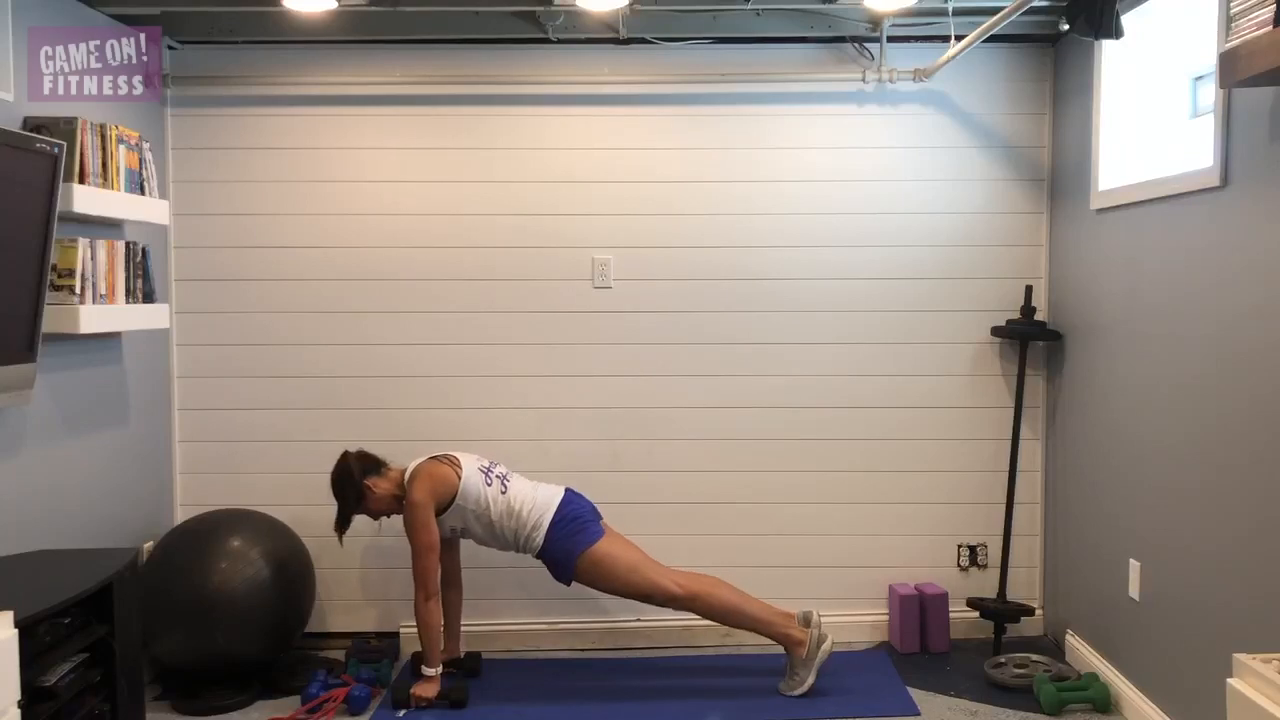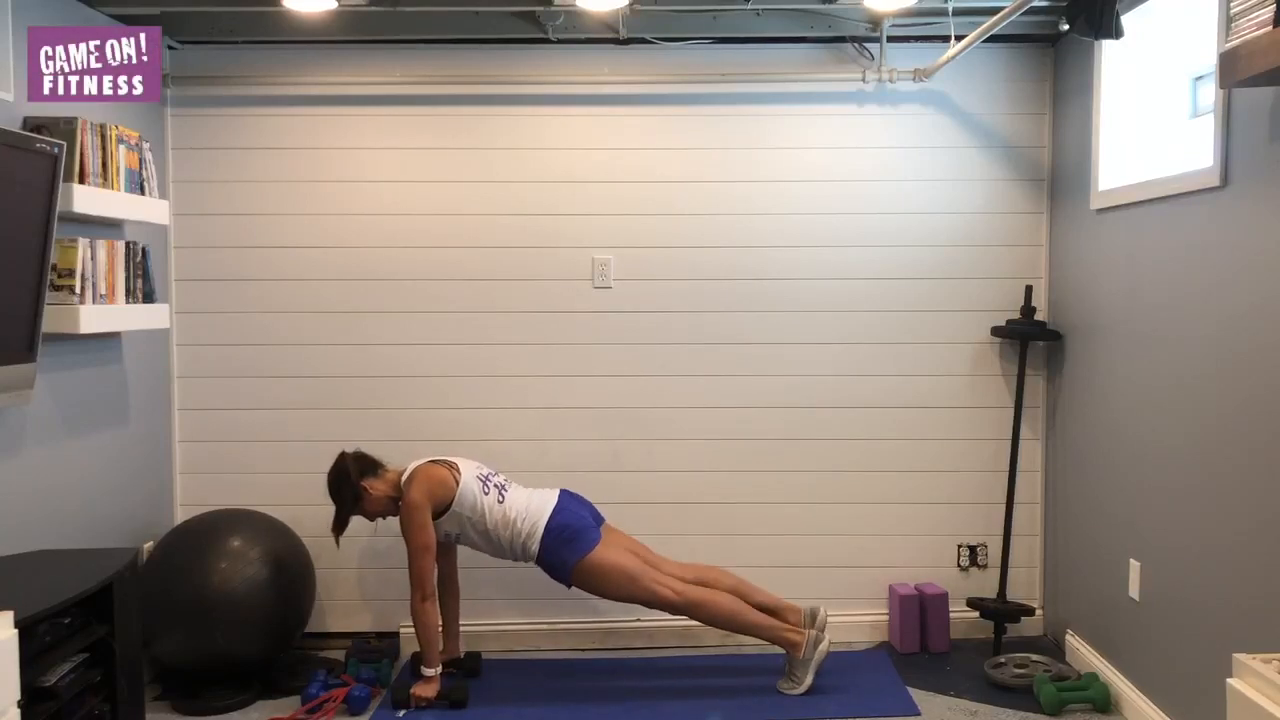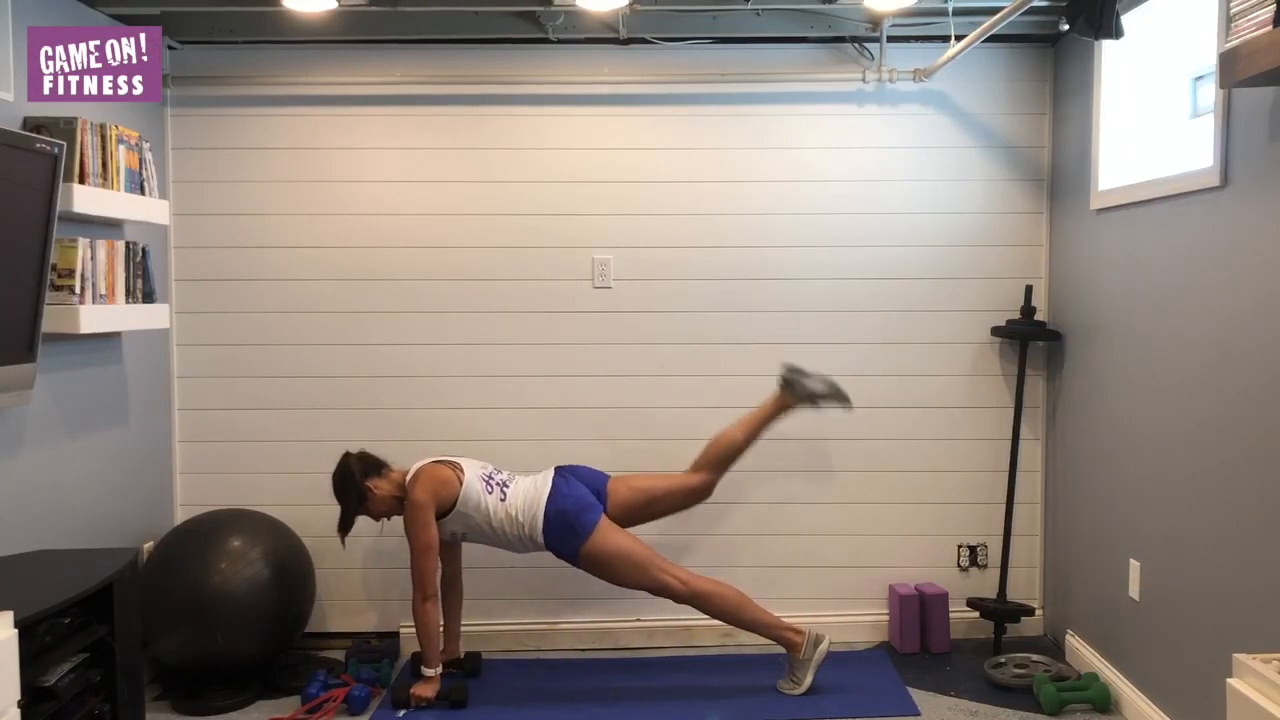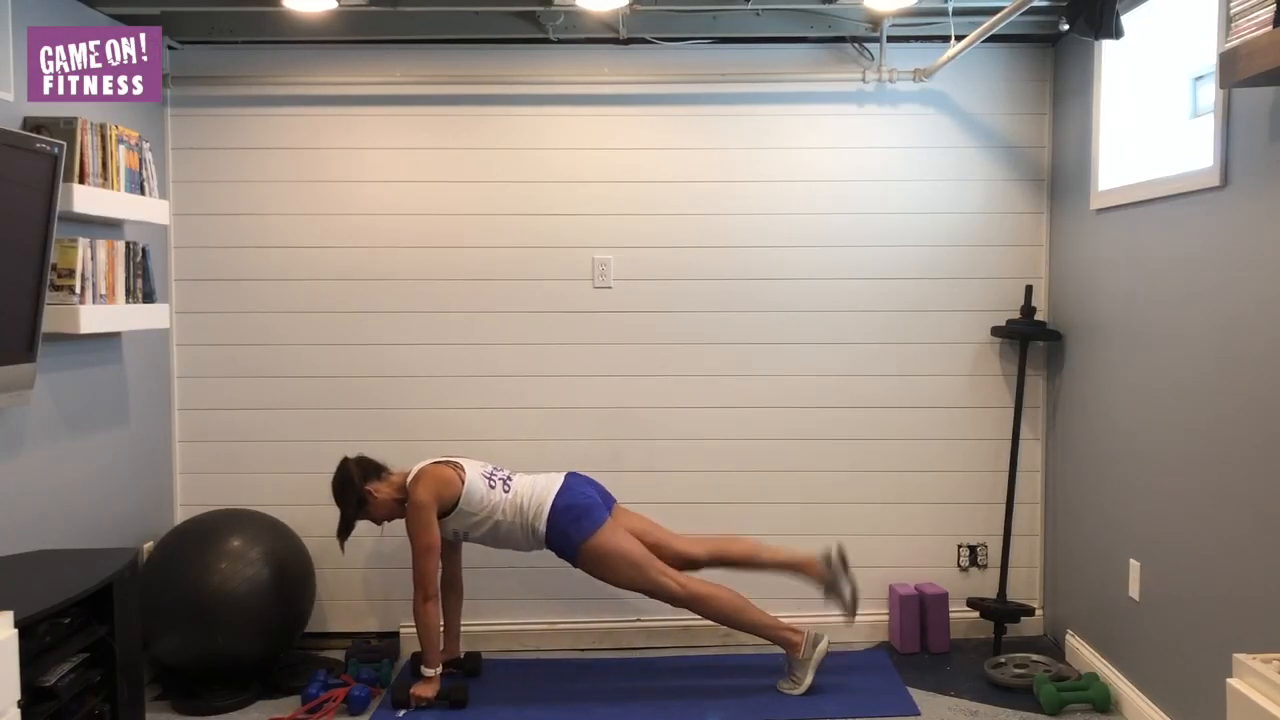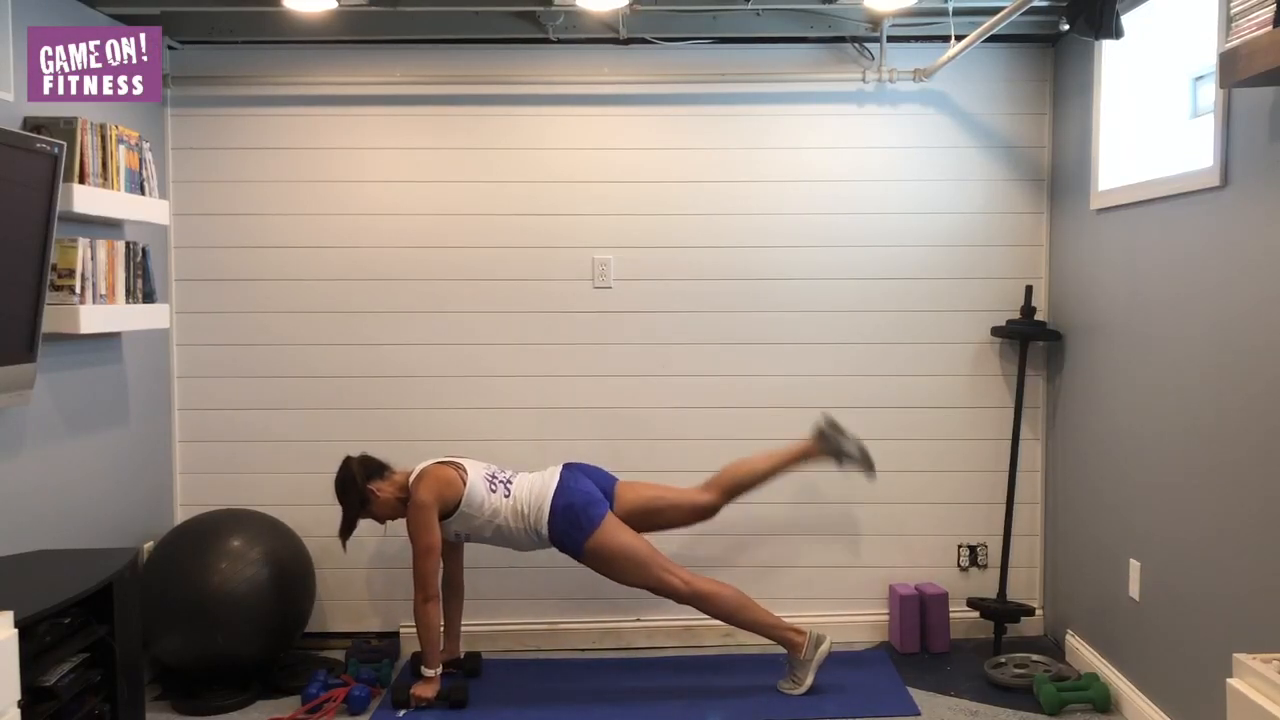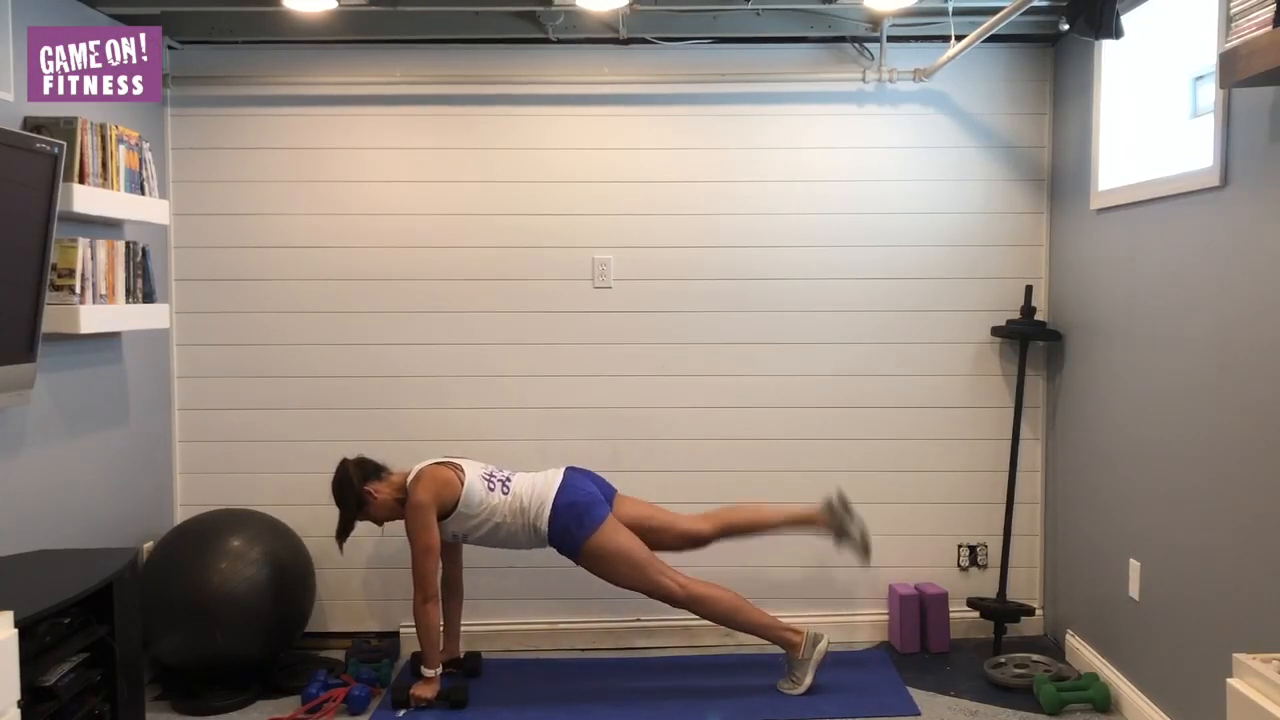
dt=0.7s
person 1, frame 1
left shoulder: (417, 493)
right shoulder: (433, 476)
left elbow: (428, 591)
right elbow: (450, 579)
left wrist: (431, 672)
right wrist: (451, 649)
left hip: (557, 529)
right hip: (562, 511)
left knee: (671, 588)
right knee: (670, 583)
left ankle: (798, 639)
right ankle: (793, 620)
person 1, frame 2
left shoulder: (414, 496)
right shoulder: (430, 479)
left elbow: (424, 593)
right elbow: (447, 578)
left wrist: (430, 672)
right wrist: (451, 648)
left hip: (554, 535)
right hip: (561, 510)
left knee: (670, 593)
right knee: (676, 574)
left ankle: (796, 640)
right ankle: (794, 614)
person 1, frame 3
left shoulder: (417, 496)
right shoulder: (435, 481)
left elbow: (427, 588)
right elbow: (450, 578)
left wrist: (431, 673)
right wrist: (452, 648)
left hip: (562, 516)
right hip: (566, 486)
left knee: (675, 583)
right knee: (698, 480)
left ankle: (798, 642)
right ankle: (789, 394)
person 1, frame 4
left shoulder: (419, 496)
right shoulder: (437, 484)
left elbow: (427, 595)
right elbow: (451, 581)
left wrist: (430, 673)
right wrist: (452, 650)
left hip: (561, 515)
right hip: (570, 495)
left knee: (675, 586)
right knee: (694, 554)
left ankle: (796, 640)
right ankle: (816, 567)
person 1, frame 5
left shoulder: (421, 496)
right shoulder: (441, 483)
left elbow: (428, 594)
right elbow: (453, 579)
left wrist: (431, 673)
right wrist: (452, 648)
left hip: (565, 509)
right hip: (572, 484)
left knee: (677, 583)
right knee: (707, 497)
left ankle: (799, 643)
right ankle: (818, 444)
person 1, frame 6
left shoulder: (418, 497)
right shoulder: (437, 484)
left elbow: (427, 596)
right elbow: (452, 581)
left wrist: (430, 674)
right wrist: (452, 649)
left hip: (562, 513)
right hip: (570, 489)
left knee: (673, 586)
right knee: (702, 529)
left ankle: (796, 640)
right ankle: (820, 516)
